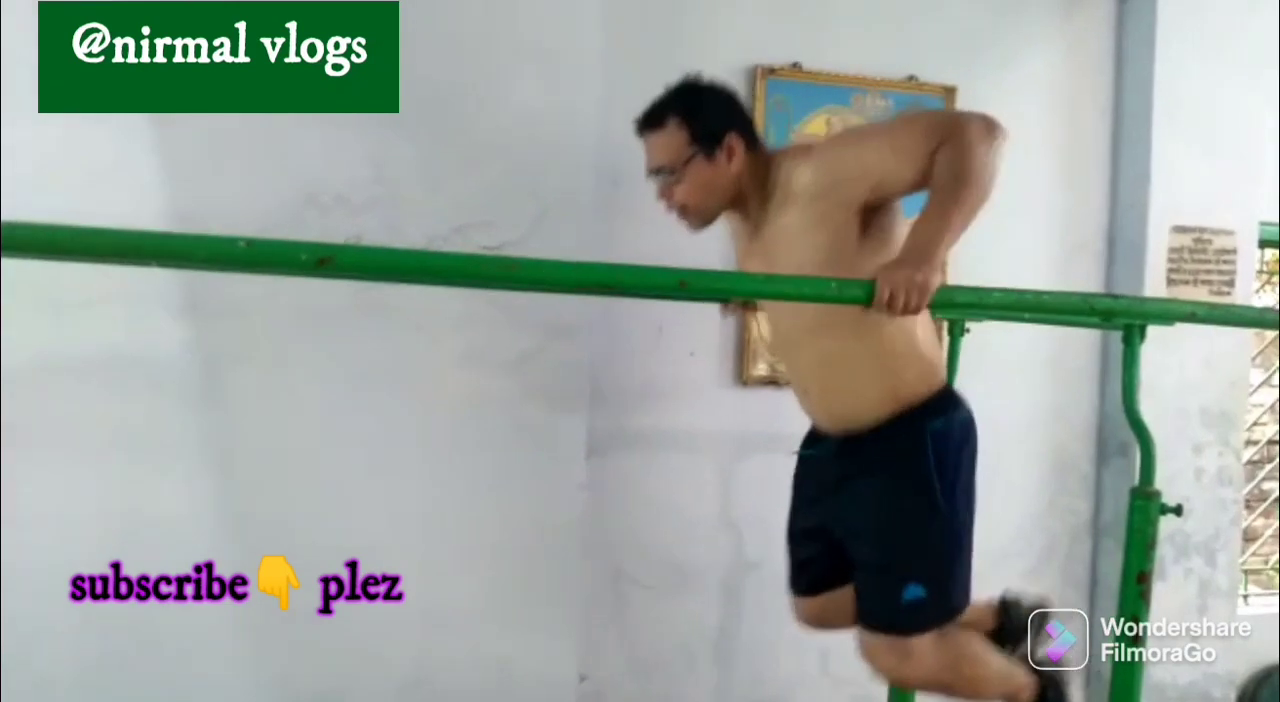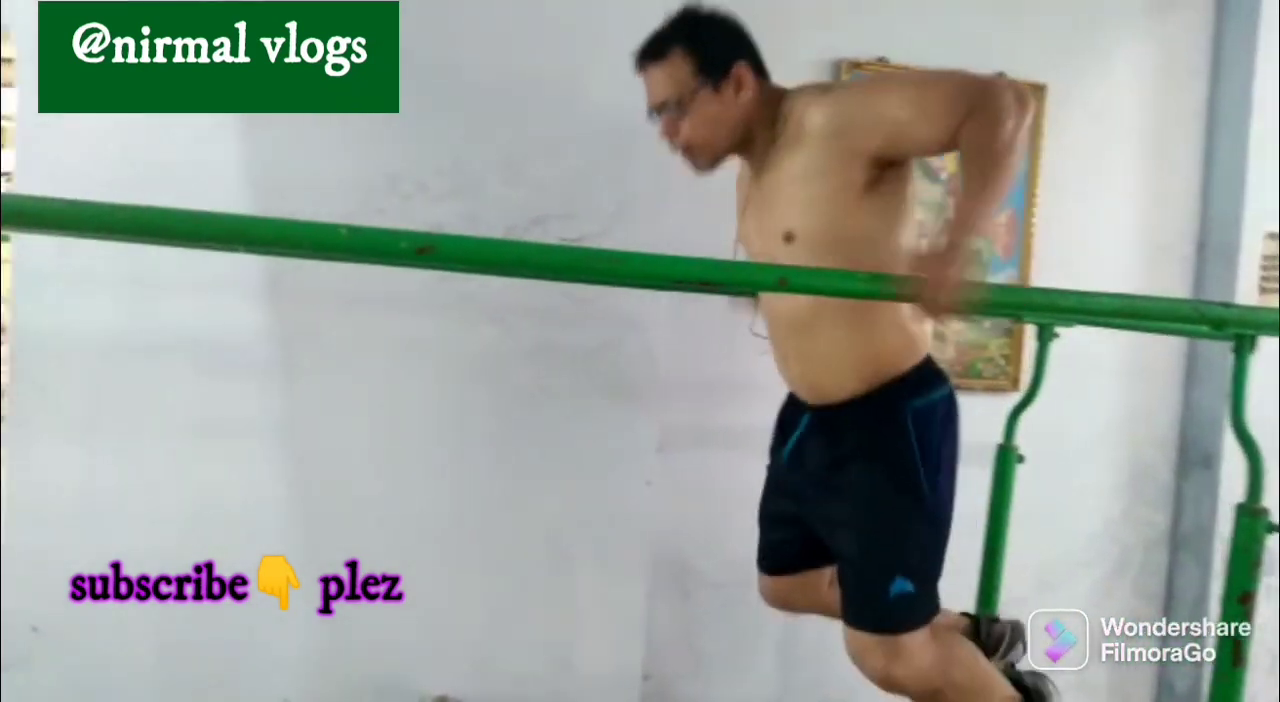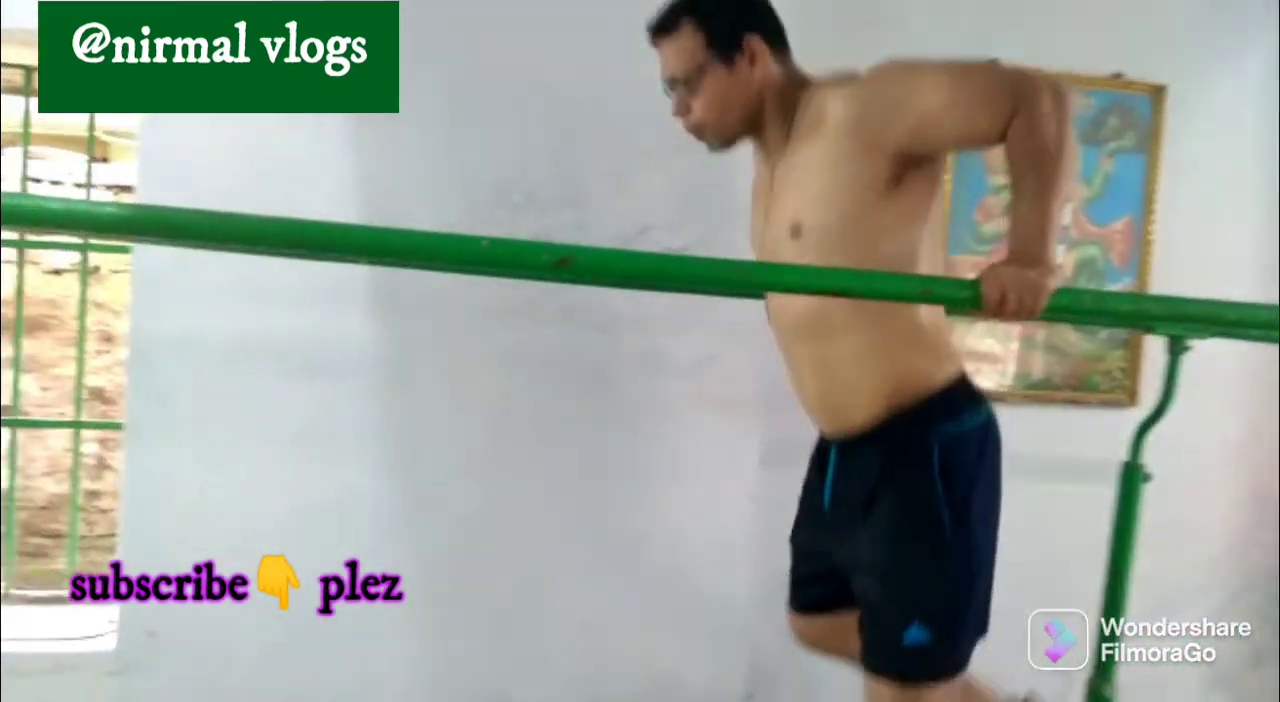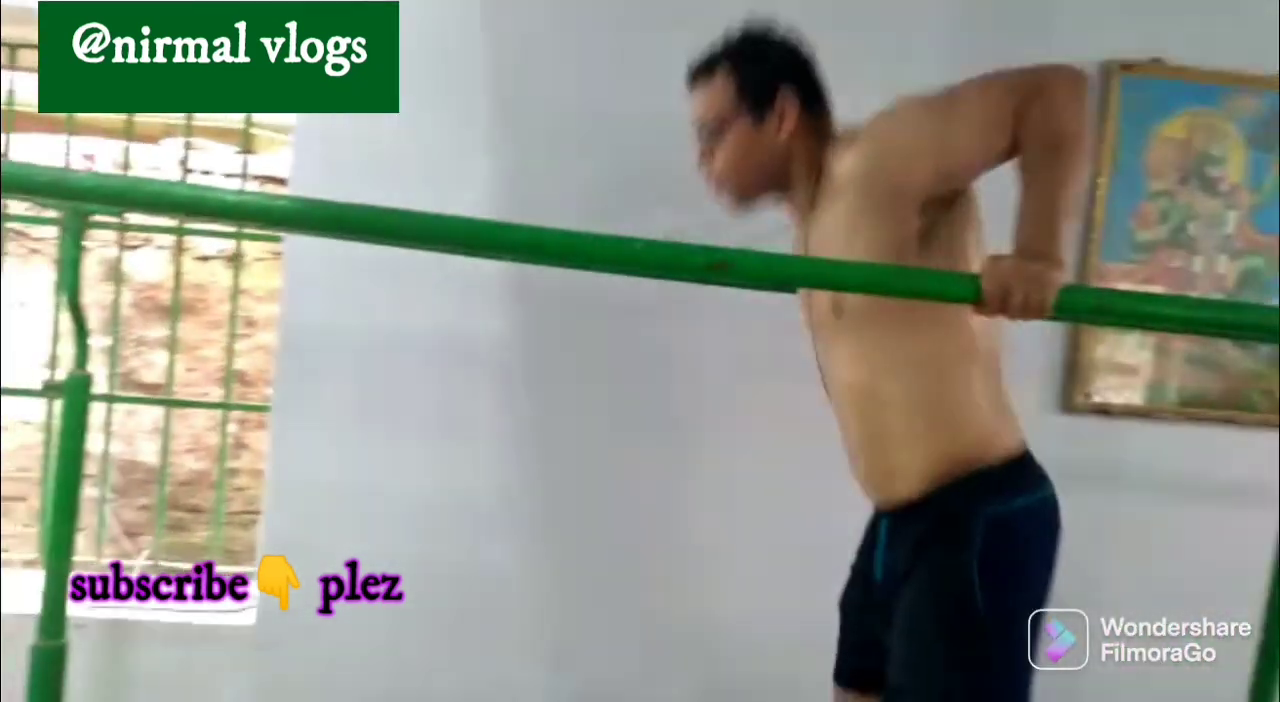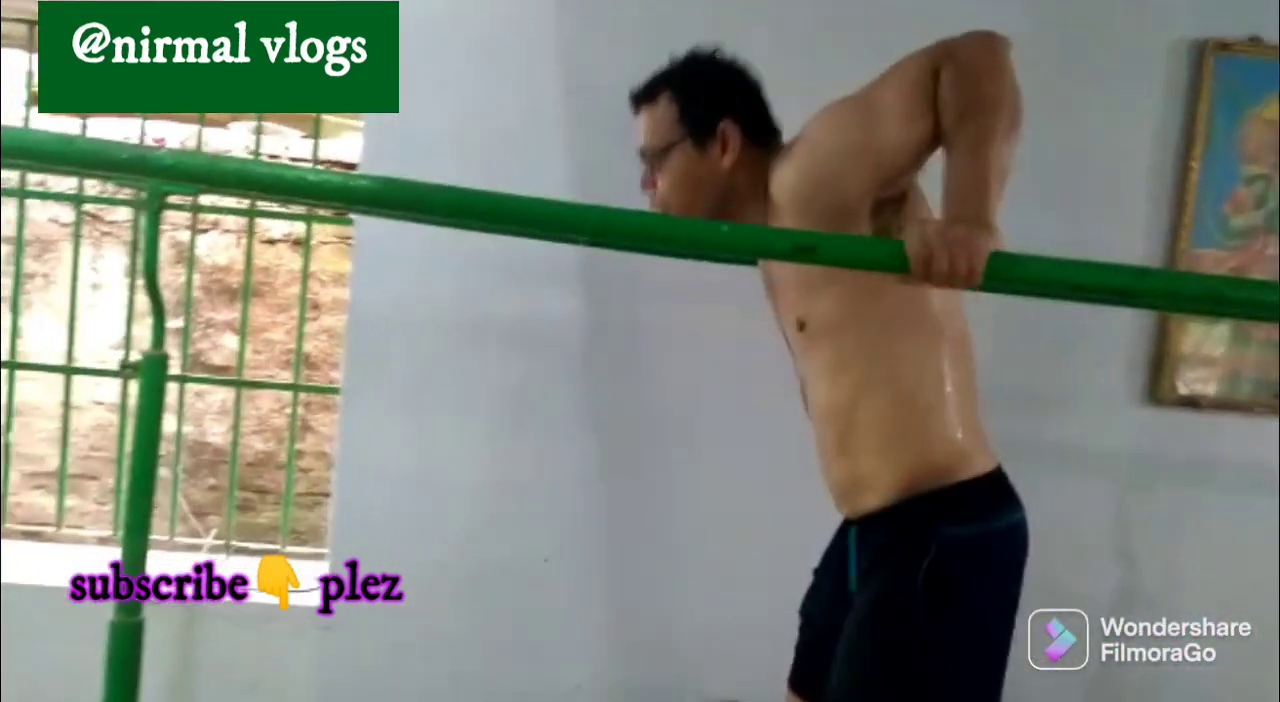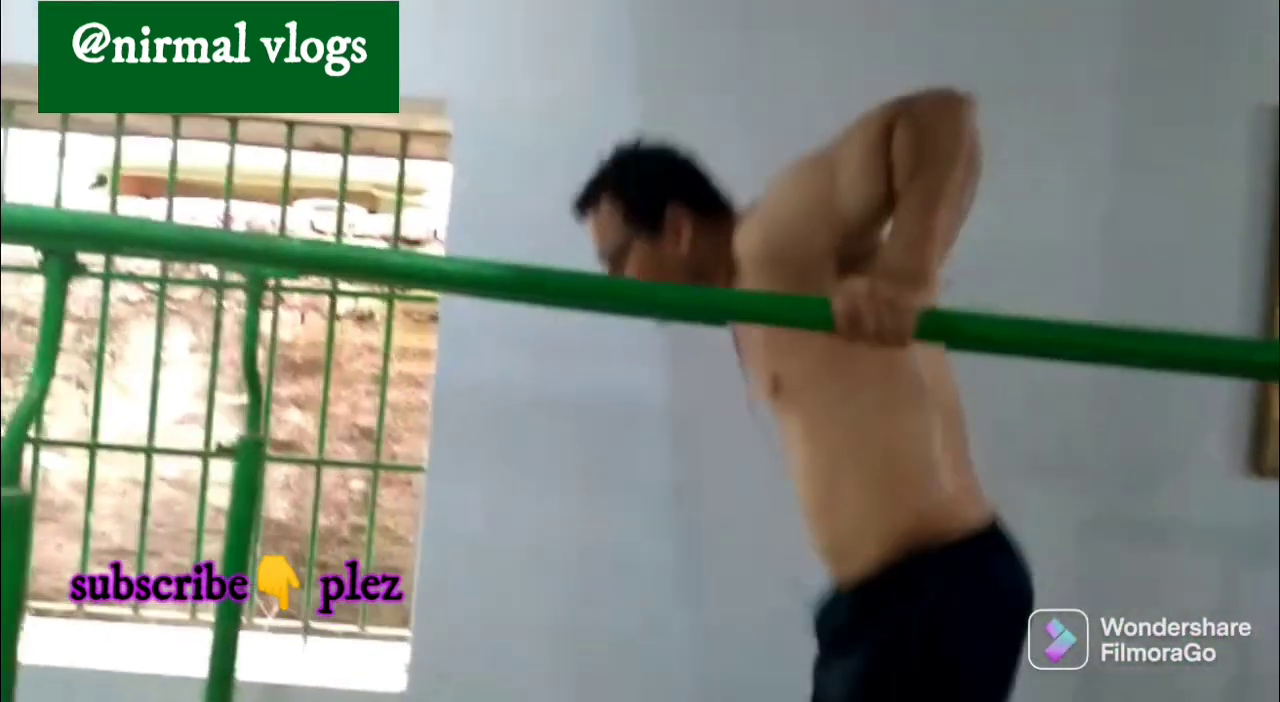
dt=0.5s
person 1, frame 1
left shoulder: (816, 178)
right shoulder: (750, 208)
left elbow: (974, 133)
left wrist: (924, 251)
left hip: (915, 444)
right hip: (835, 449)
left knee: (901, 649)
right knee: (821, 604)
right ankle: (996, 624)
person 1, frame 2
left shoulder: (833, 120)
right shoulder: (752, 155)
left elbow: (1002, 102)
left wrist: (958, 244)
left hip: (894, 420)
right hip: (808, 419)
right knee: (786, 585)
right ankle: (971, 636)
person 1, frame 3
left shoulder: (857, 111)
right shoulder: (774, 147)
left elbow: (1037, 96)
left wrist: (1030, 248)
left hip: (928, 447)
right hip: (845, 453)
right knee: (818, 623)
person 1, frame 4
left shoulder: (871, 168)
right shoulder: (820, 204)
left elbow: (1058, 89)
left wrist: (1038, 254)
left hip: (981, 524)
right hip: (906, 524)
person 1, frame 5
left shoulder: (811, 182)
right shoulder: (777, 208)
left elbow: (976, 57)
left wrist: (970, 220)
left hip: (944, 543)
right hip: (882, 533)
person 1, frame 6
left shoulder: (778, 242)
right shoulder: (764, 276)
left elbow: (939, 117)
left wrist: (907, 278)
left hip: (938, 595)
right hip: (889, 598)
